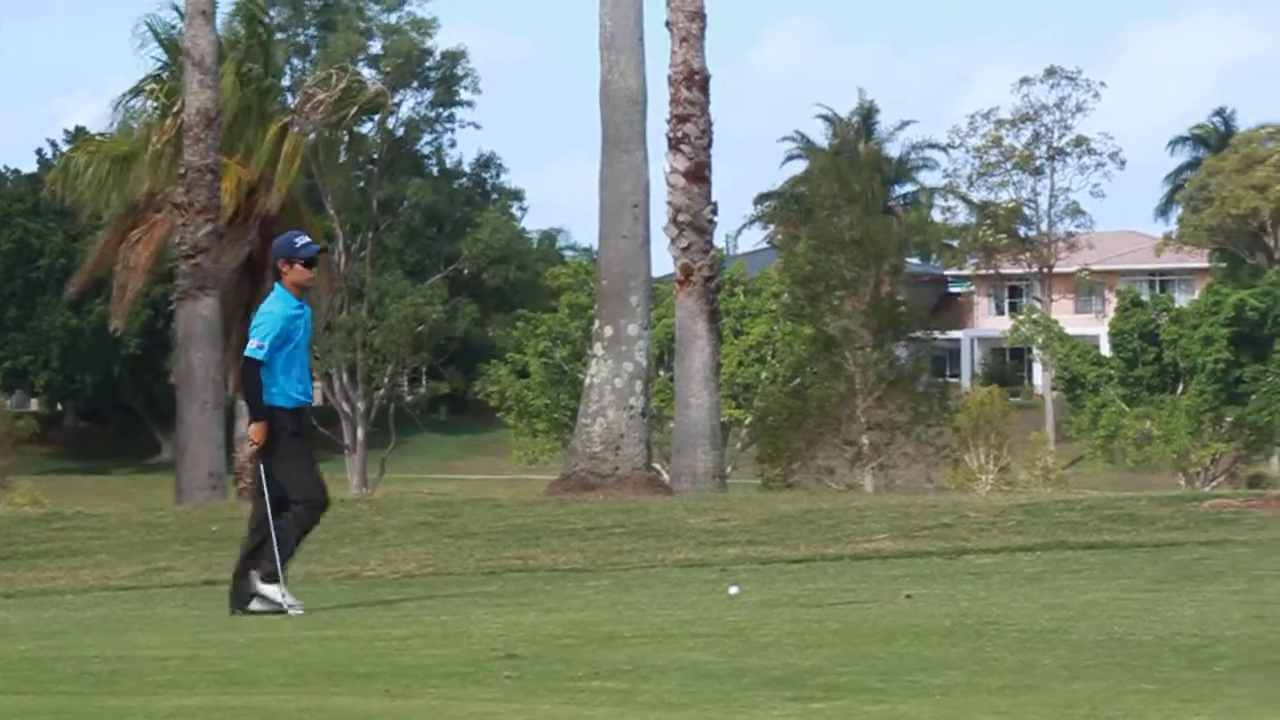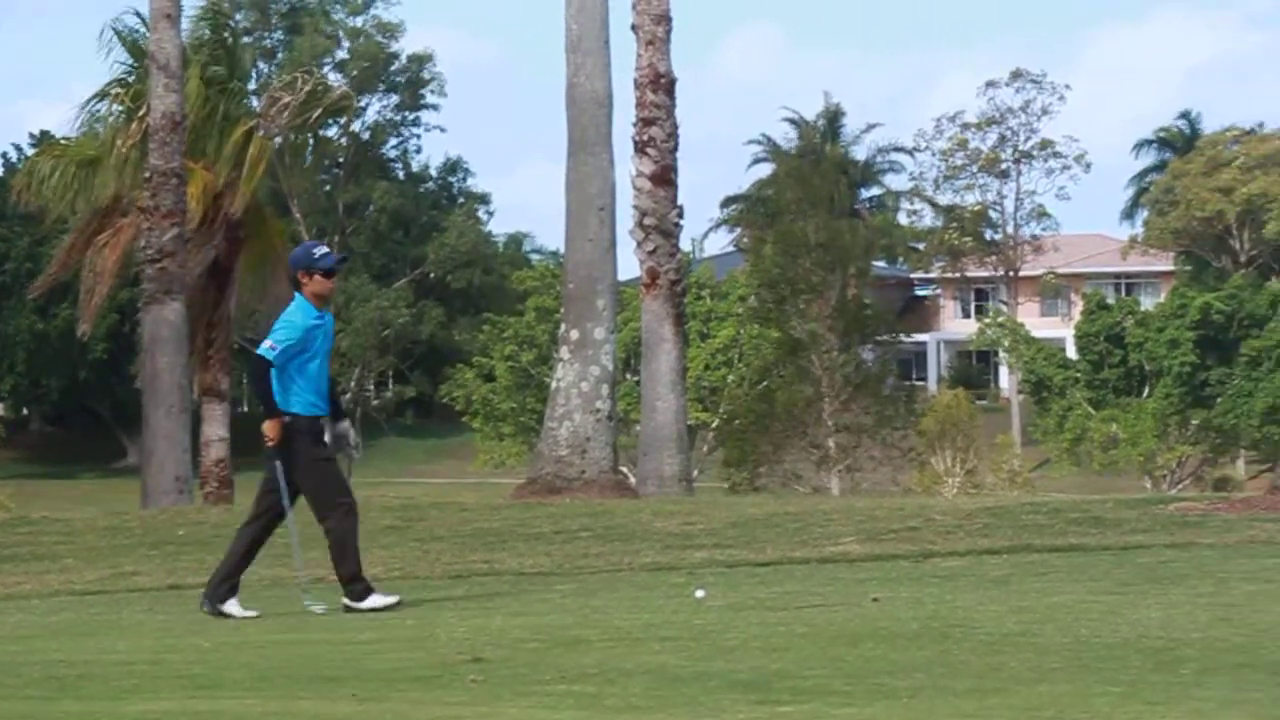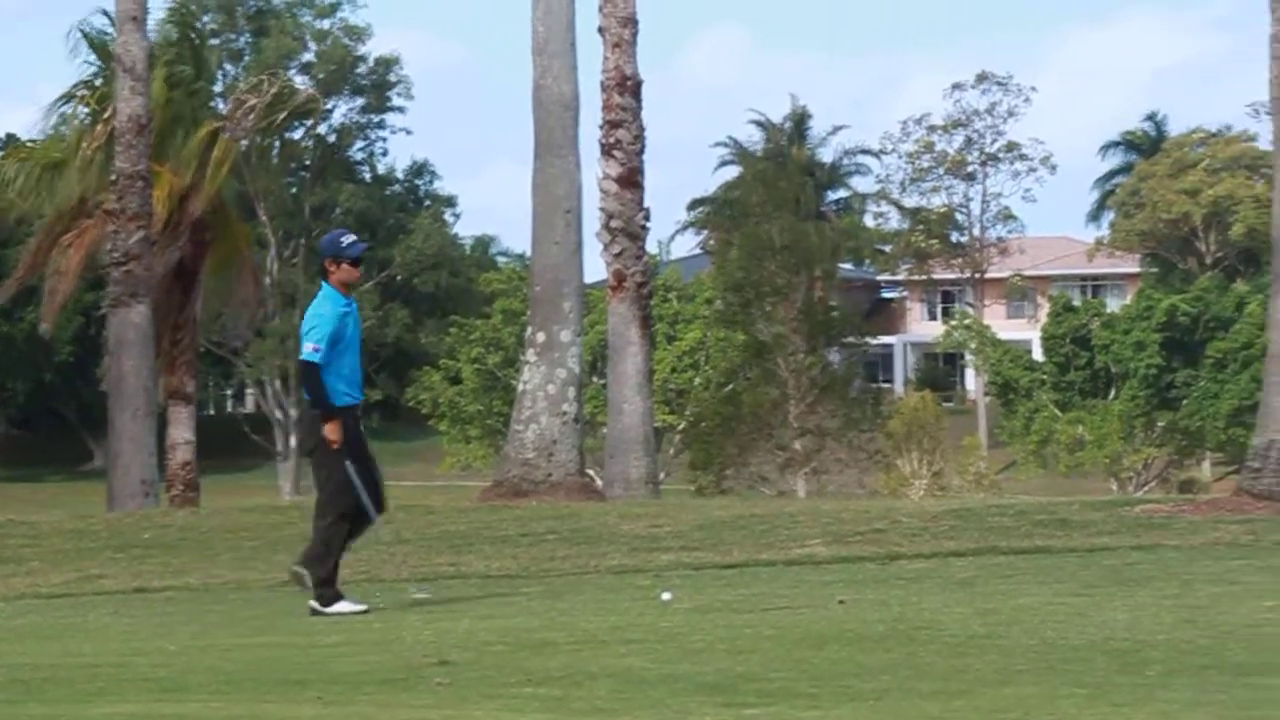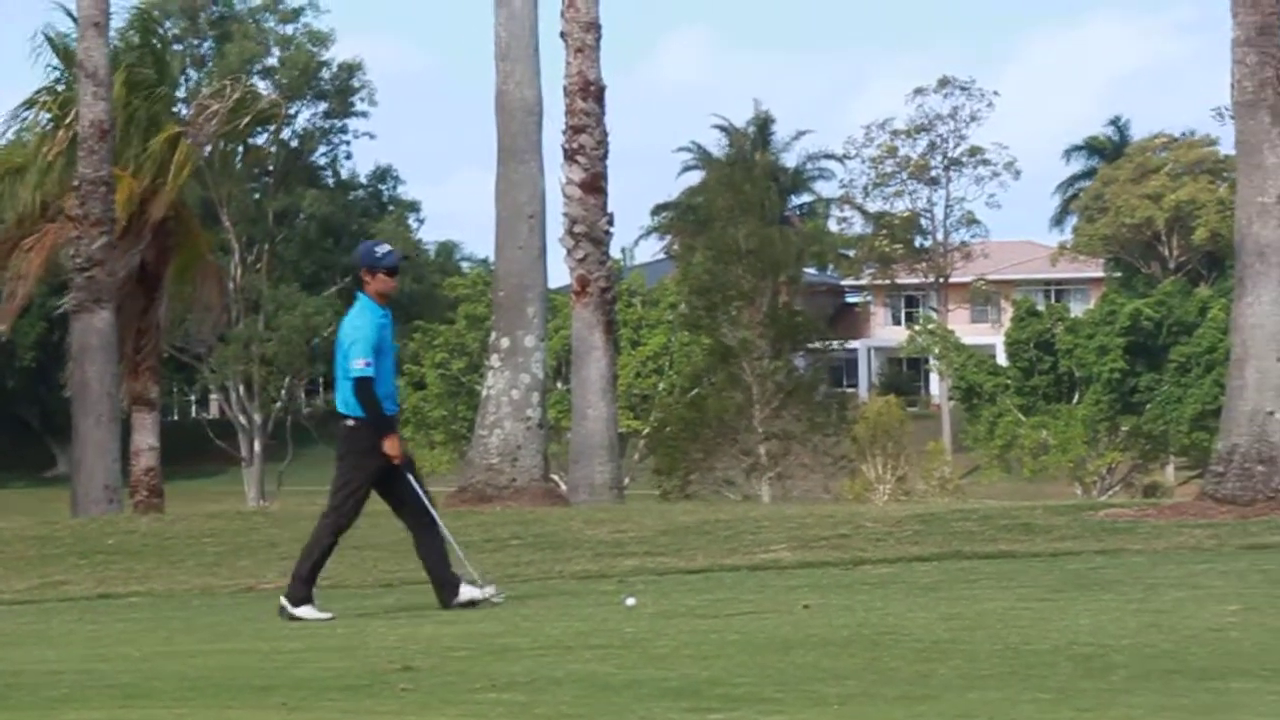
dt=0.3s
person 1, frame 1
left shoulder: (302, 309)
right shoulder: (276, 312)
right elbow: (250, 366)
right wrist: (258, 419)
left hip: (293, 419)
right hip: (276, 420)
left knee: (277, 506)
right knee: (311, 498)
left ankle: (247, 591)
right ankle: (266, 572)
person 1, frame 2
left shoulder: (324, 319)
right shoulder: (297, 320)
right elbow: (259, 366)
left wrist: (340, 419)
right wrist: (271, 417)
left hip: (309, 427)
right hip: (296, 429)
left knee: (267, 515)
right knee: (338, 507)
left ankle: (220, 592)
right ankle: (356, 592)
person 1, frame 3
left shoulder: (348, 307)
right shoulder: (325, 312)
right elbow: (307, 370)
right wrist: (330, 419)
left hip: (344, 417)
right hip: (326, 419)
left knee: (371, 501)
right knee: (336, 509)
left ankle: (311, 564)
right ankle: (324, 596)
person 1, frame 4
left shoulder: (380, 316)
right shoulder: (364, 323)
right elbow: (361, 387)
right wrist: (387, 434)
left hip: (377, 429)
right hip: (363, 433)
left knee: (418, 510)
right knee: (338, 518)
left ankle: (449, 589)
right ankle: (296, 598)
